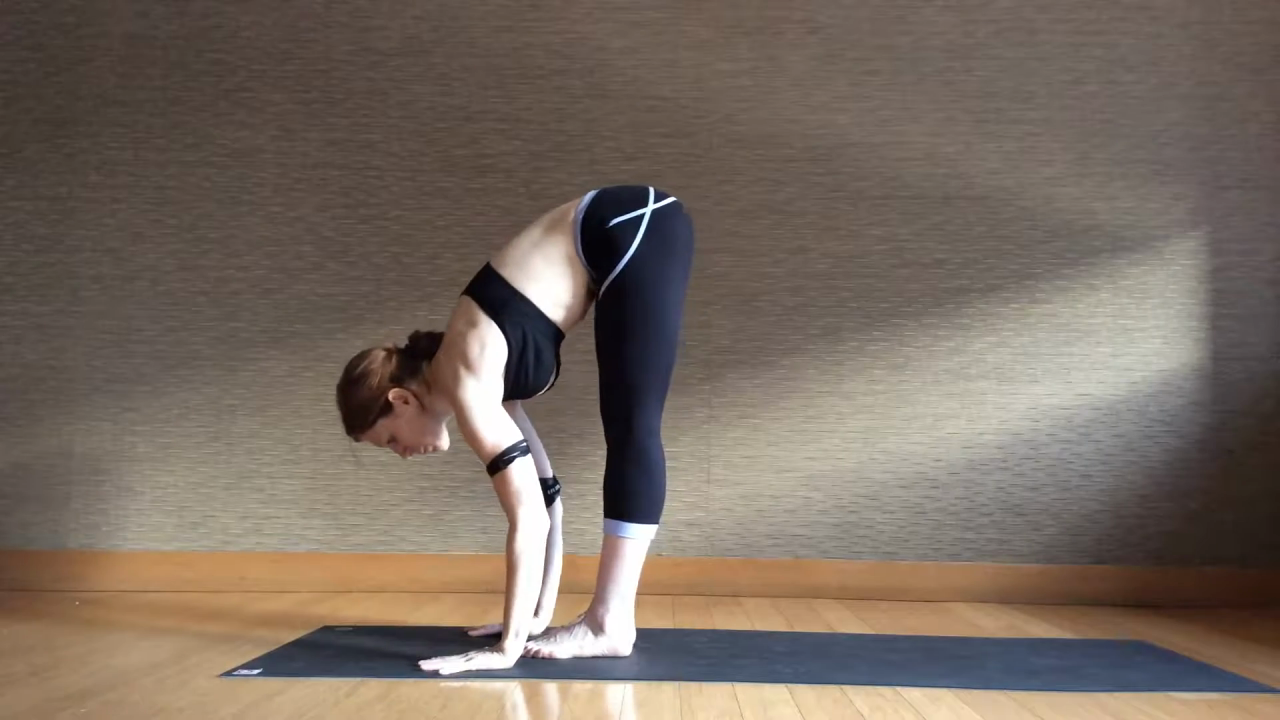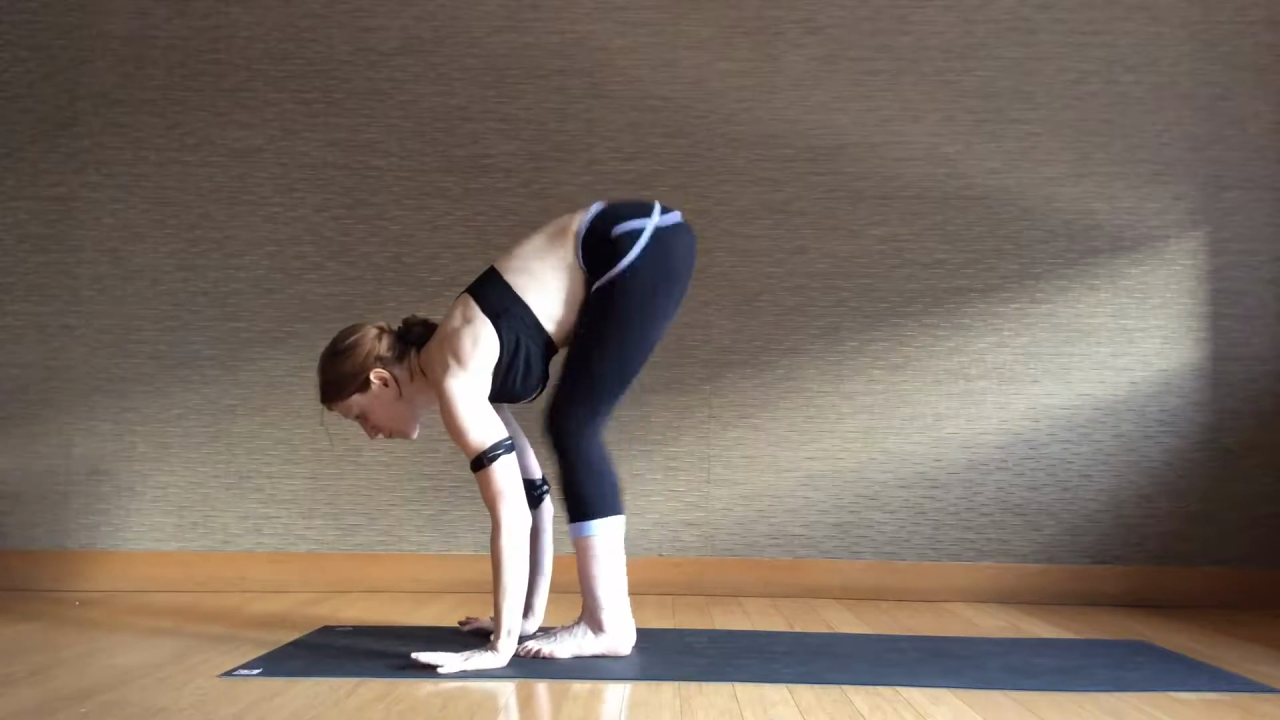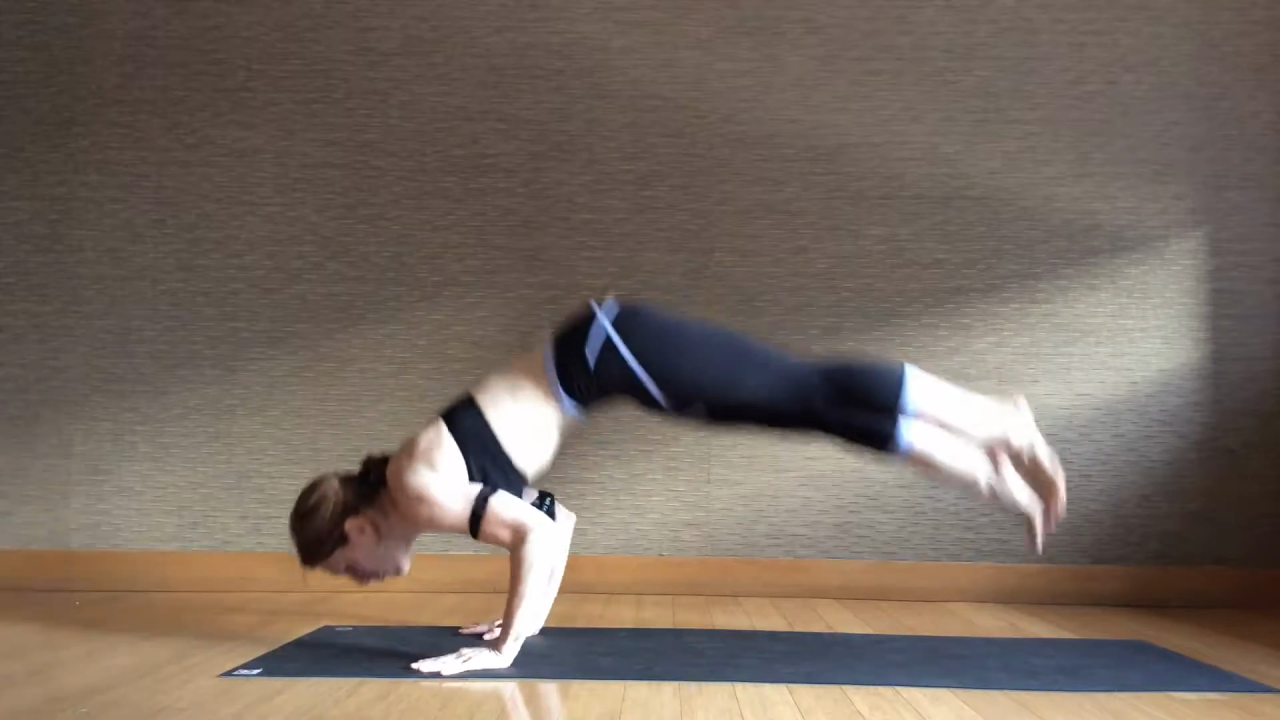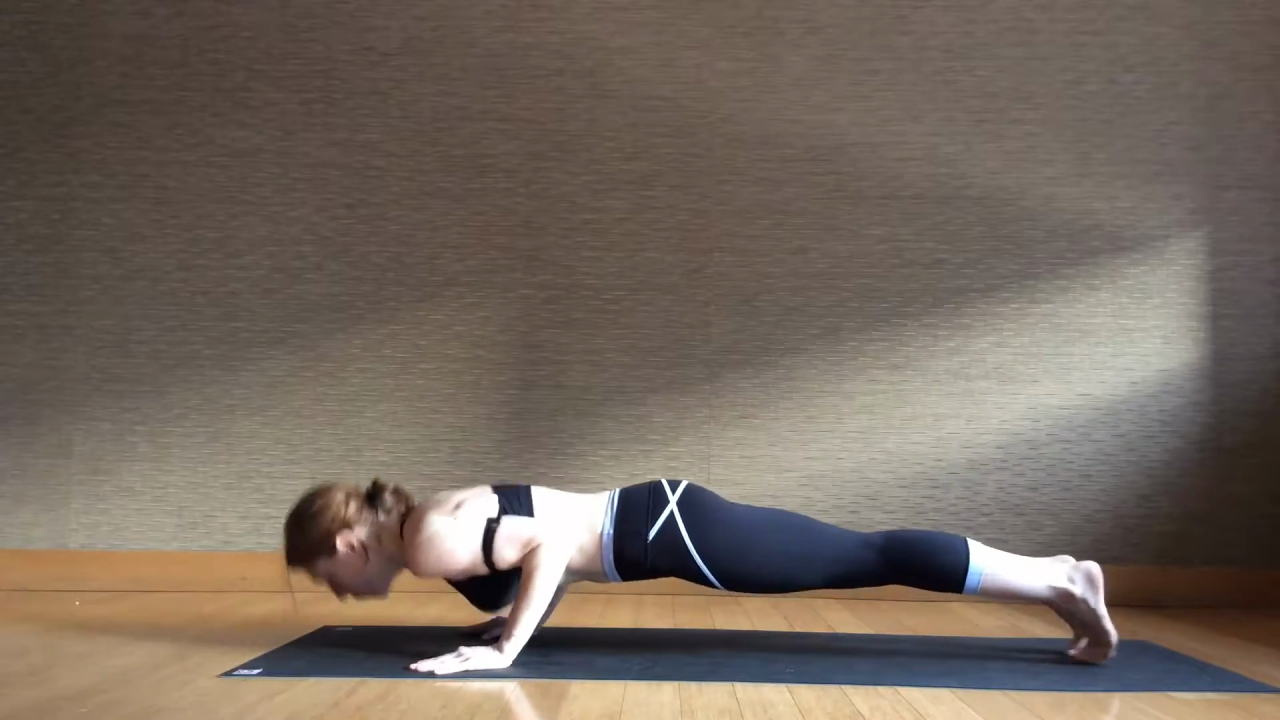
dt=1s
person 1, frame 1
left shoulder: (466, 384)
right shoulder: (480, 377)
left elbow: (529, 517)
right elbow: (542, 491)
left wrist: (509, 647)
right wrist: (537, 615)
left hip: (636, 230)
right hip: (631, 231)
left knee: (632, 431)
right knee: (625, 432)
left ankle: (609, 624)
right ankle: (609, 618)
person 1, frame 2
left shoulder: (453, 379)
right shoulder: (467, 373)
left elbow: (510, 515)
right elbow: (530, 492)
left wrist: (503, 645)
right wrist: (528, 615)
left hip: (642, 245)
right hip: (634, 244)
left knee: (572, 425)
right knee: (570, 427)
left ankle: (609, 624)
right ankle: (606, 616)
person 1, frame 3
left shoulder: (416, 490)
right shoulder: (437, 476)
left elbow: (538, 532)
right elbow: (555, 522)
left wrist: (505, 645)
right wrist: (522, 620)
left hip: (603, 348)
right hip: (599, 348)
left knee: (814, 394)
right knee: (816, 405)
left ankle: (992, 431)
right ankle: (991, 469)
person 1, frame 4
left shoulder: (426, 543)
right shoulder: (433, 516)
left elbow: (546, 546)
left wrist: (504, 648)
right wrist: (518, 613)
left hip: (671, 533)
right hip: (665, 517)
left knee: (867, 558)
right knee: (863, 560)
left ankle: (1058, 581)
right ankle: (1059, 575)
